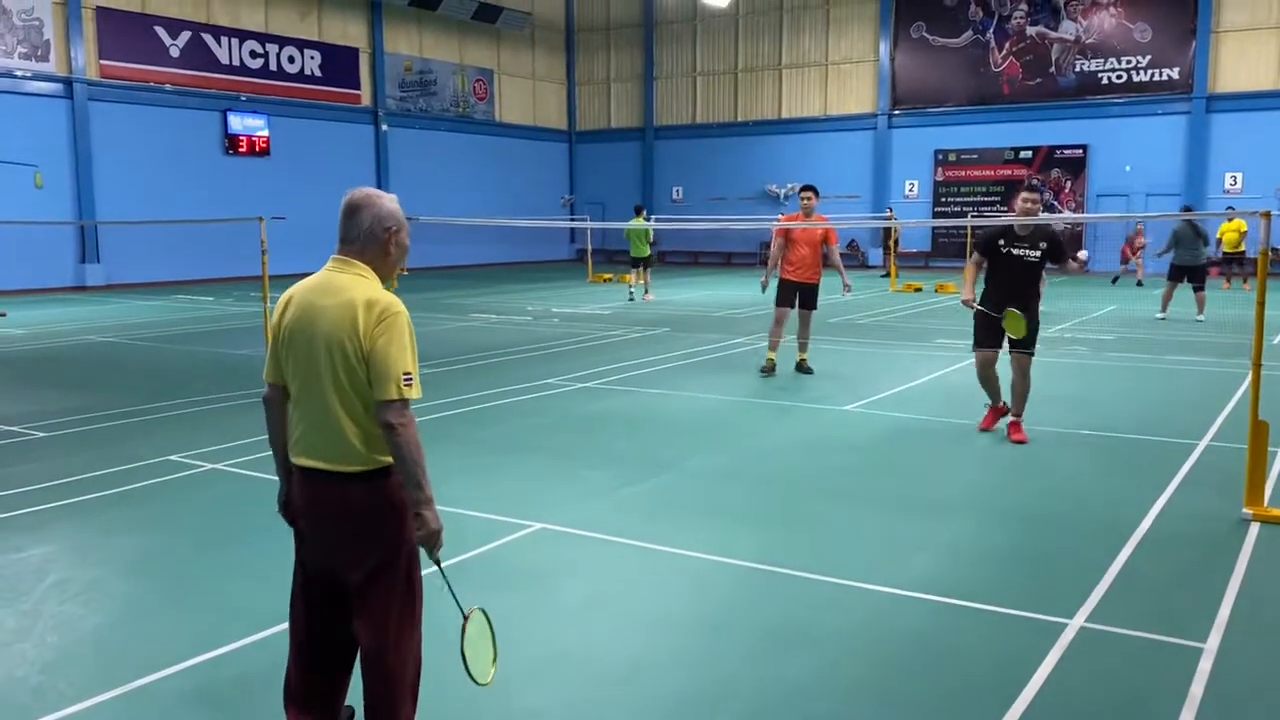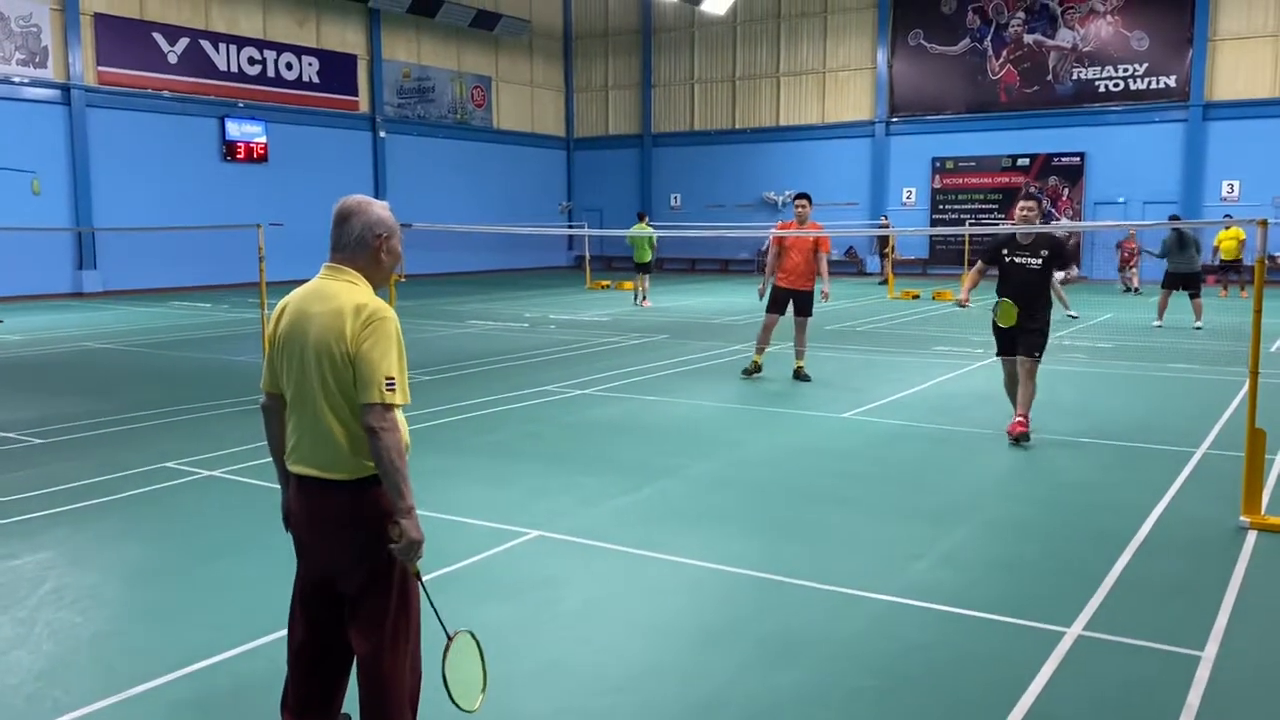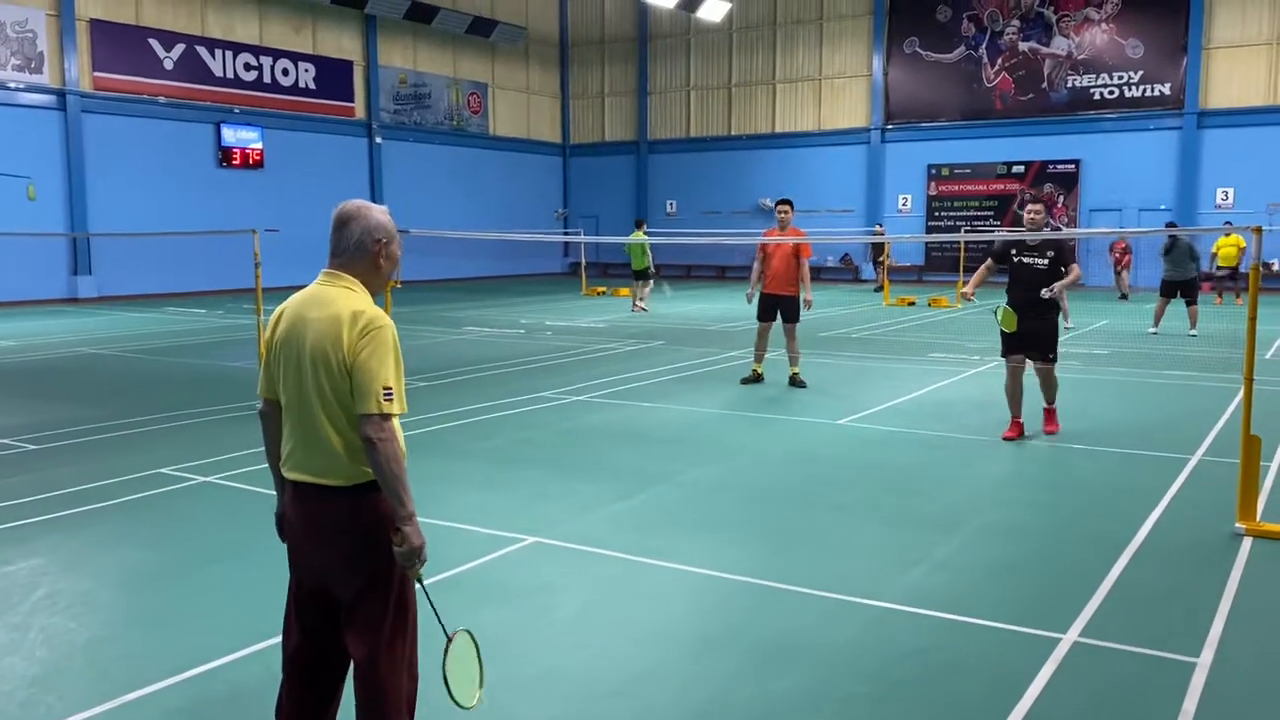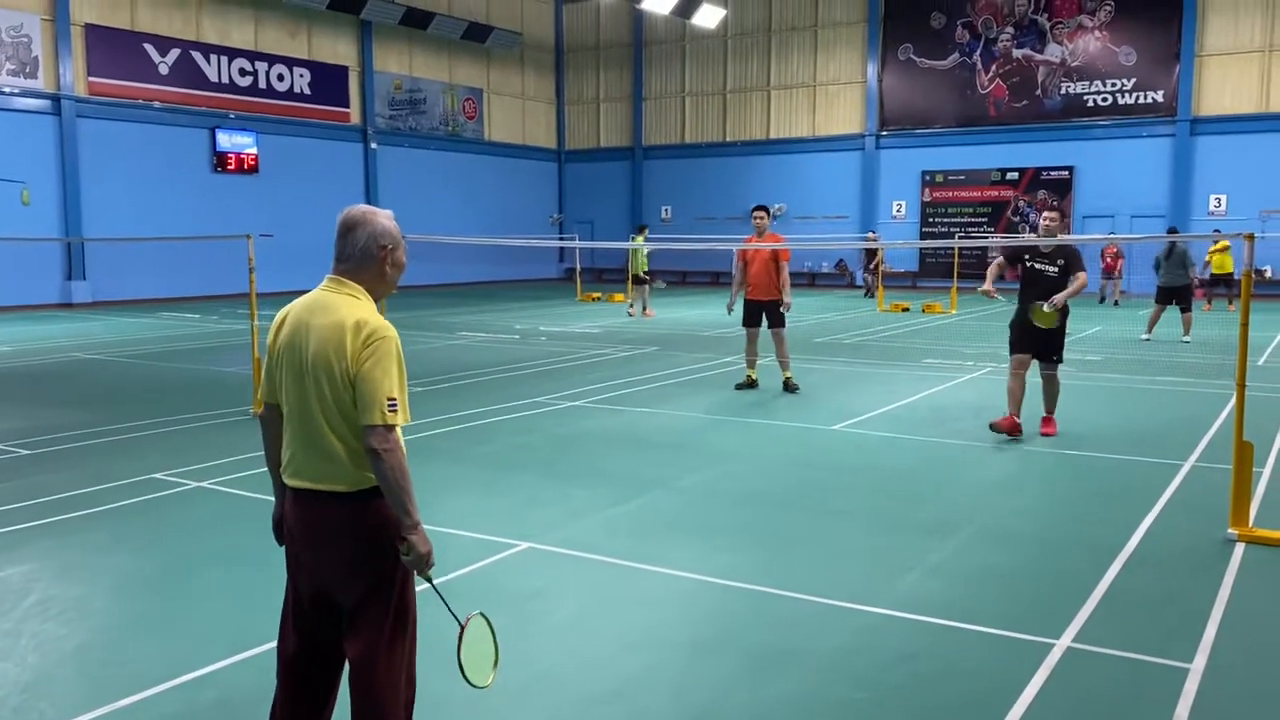
dt=0.3s
person 1, frame 1
left shoulder: (293, 298)
right shoulder: (381, 307)
left elbow: (274, 399)
right elbow: (395, 419)
left wrist: (287, 477)
right wrist: (424, 502)
left hip: (309, 486)
right hip: (369, 491)
left knee: (317, 615)
right knee: (388, 625)
person 1, frame 2
left shoulder: (290, 305)
right shoulder: (371, 312)
left elbow: (272, 406)
right elbow: (379, 423)
right wrist: (405, 511)
left hip: (307, 493)
right hip: (362, 498)
left knee: (316, 623)
right knee: (384, 633)
person 1, frame 3
left shoulder: (287, 311)
right shoulder: (368, 321)
left elbow: (269, 412)
right elbow: (375, 433)
left wrist: (284, 492)
right wrist: (407, 519)
left hip: (302, 500)
right hip: (359, 505)
left knee: (310, 632)
right knee: (381, 642)
person 1, frame 4
left shoulder: (289, 316)
right shoulder: (371, 330)
left elbow: (269, 417)
right elbow: (380, 442)
left wrist: (283, 495)
right wrist: (412, 526)
left hip: (302, 506)
right hip: (360, 512)
left knee: (306, 637)
right knee: (379, 646)
person 2, frame 1
left shoulder: (1048, 237)
right shoulder: (994, 234)
left elbow: (1064, 265)
right elbow: (975, 263)
left wrist: (1078, 266)
right wrist: (968, 290)
left hip: (1025, 311)
right hip: (990, 308)
left knee: (1021, 365)
right knee: (983, 362)
left ankle: (1016, 421)
right ankle: (997, 405)
person 2, frame 2
left shoulder: (1052, 243)
right shoulder: (1001, 243)
right elbow: (979, 270)
right wrist: (966, 291)
left hip: (1036, 317)
left knee: (1027, 368)
right knee: (1010, 368)
left ankle: (1021, 422)
right ankle: (1019, 415)
person 2, frame 3
left shoulder: (1058, 244)
right shoulder: (1011, 244)
left elbow: (1075, 272)
right elbow: (988, 266)
left wrist: (1063, 283)
right wrist: (971, 286)
left hip: (1045, 319)
right hip: (1013, 317)
left knee: (1044, 370)
right knee: (1013, 368)
left ankle: (1050, 410)
right ankle: (1016, 422)
person 2, frame 4
left shoulder: (1068, 252)
right shoulder: (1024, 248)
left elbow: (1083, 281)
right elbow: (997, 264)
left wrist: (1065, 295)
right wrist: (989, 283)
left hip: (1053, 321)
right hip: (1024, 318)
left knee: (1049, 371)
right knee: (1017, 365)
left ankle: (1048, 417)
right ankle: (1012, 419)
person 3, frame 1
left shoulder: (825, 224)
right shoulder: (788, 221)
left elbow: (833, 252)
right elbow: (777, 249)
left wrist: (844, 276)
right wrist: (767, 275)
left hip: (811, 280)
right hip: (788, 277)
left knee: (805, 320)
right knee: (779, 317)
left ankle: (802, 360)
right ankle: (770, 360)
person 3, frame 2
left shoulder: (819, 231)
right shoulder: (782, 228)
left elbow: (822, 260)
right elbow: (772, 257)
left wrist: (826, 284)
right wrist: (764, 282)
left hip: (805, 287)
right hip: (781, 284)
left knee: (801, 327)
right knee: (768, 323)
left ankle: (799, 367)
right ankle: (756, 362)
person 3, frame 3
left shoulder: (800, 236)
right shoulder: (766, 235)
left elbow: (804, 265)
right elbow: (758, 263)
left wrist: (808, 292)
right wrist: (751, 287)
left hip: (790, 293)
right hip: (767, 292)
left knee: (791, 333)
right knee: (762, 331)
left ankle: (794, 374)
right ankle: (757, 371)
person 3, frame 4
left shoulder: (778, 241)
right shoulder: (746, 243)
left elbow: (784, 269)
right elbow: (739, 272)
left wrist: (787, 294)
right wrist: (733, 296)
left hip: (773, 298)
right hip: (751, 298)
left knee: (779, 337)
right knee: (751, 336)
left ankle: (787, 378)
right ankle: (751, 377)
